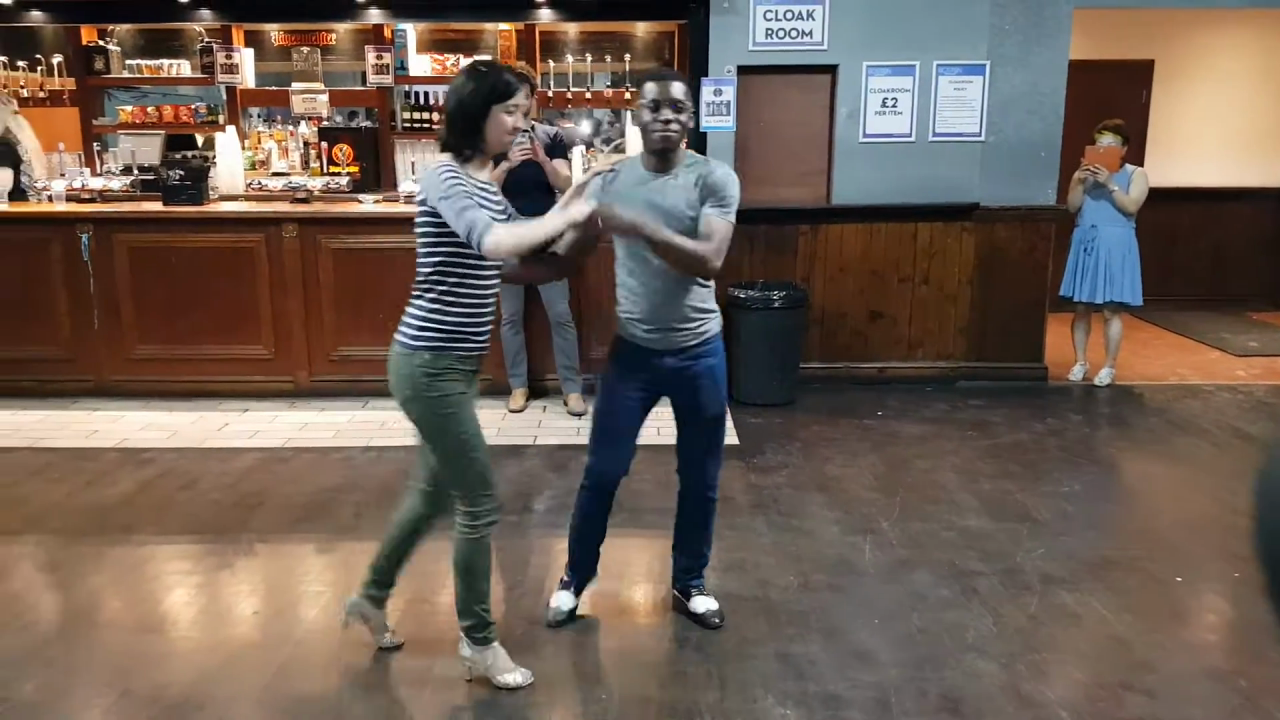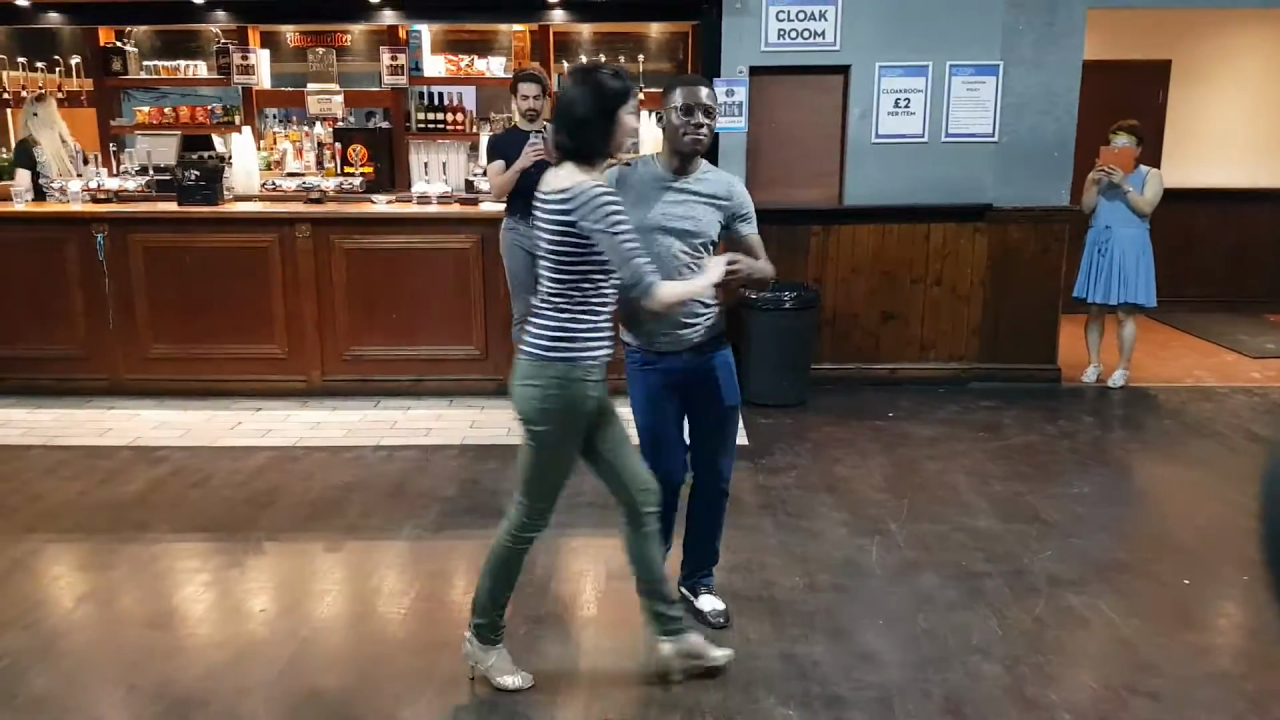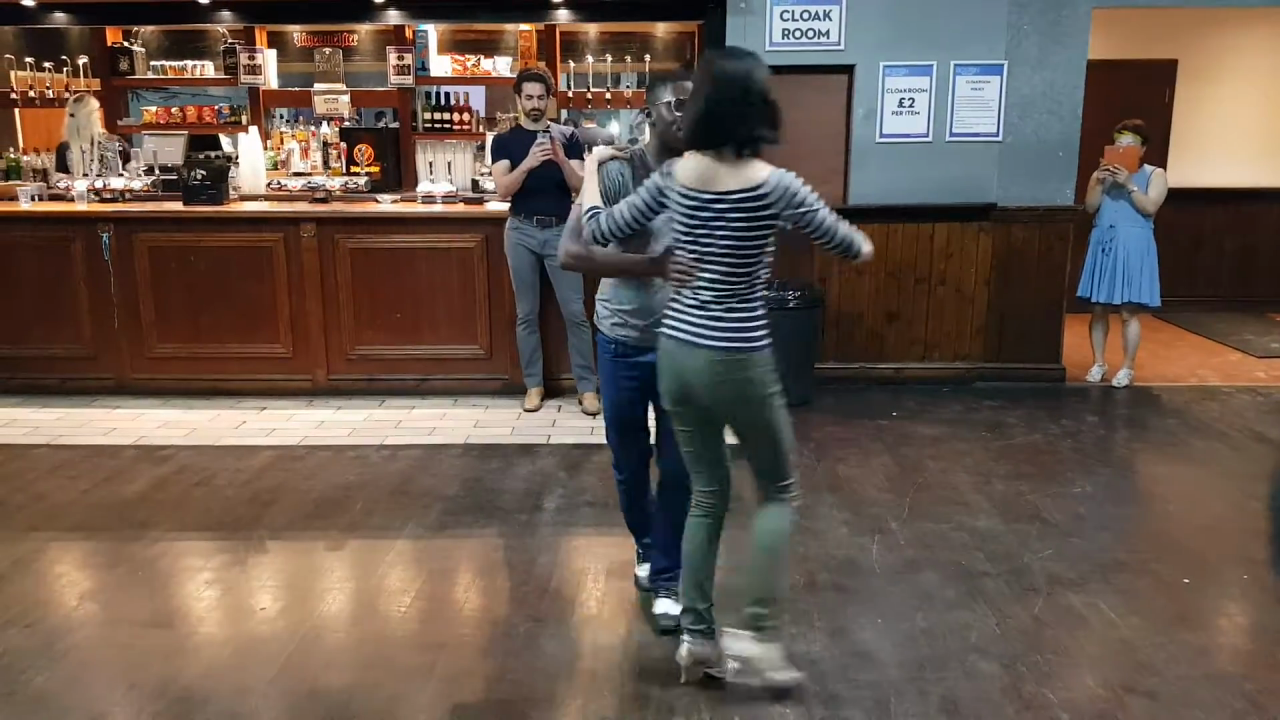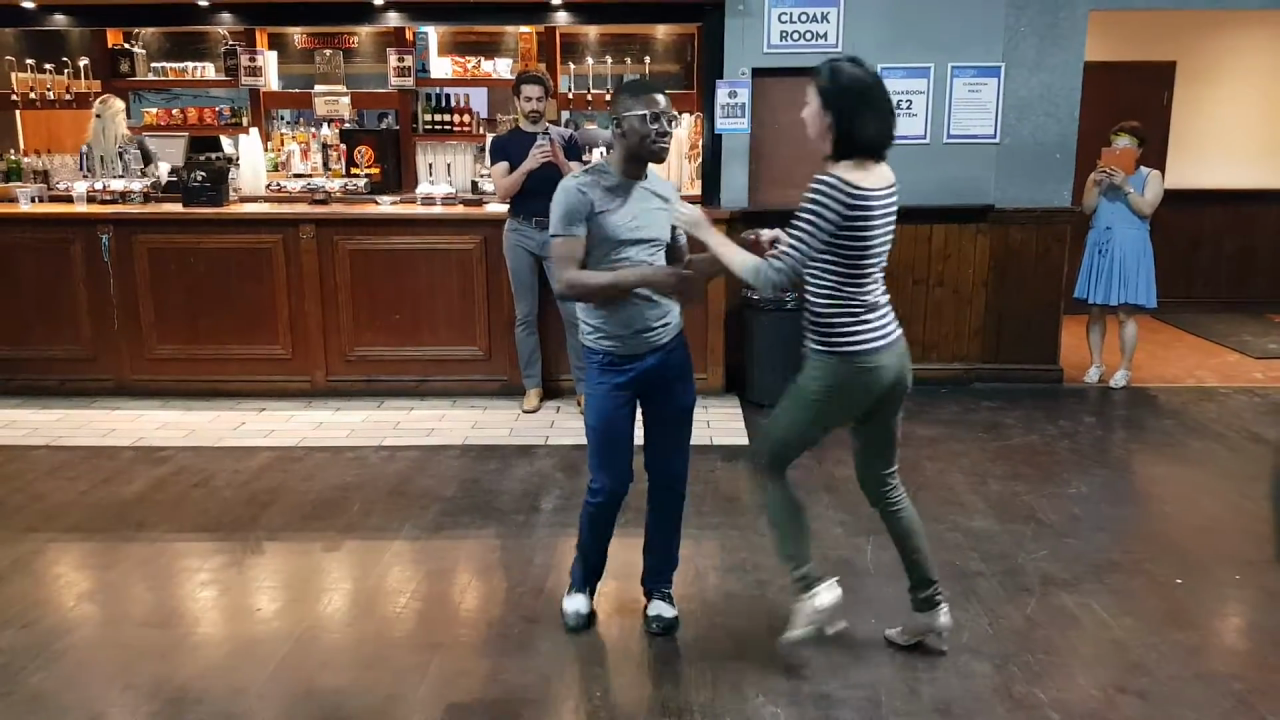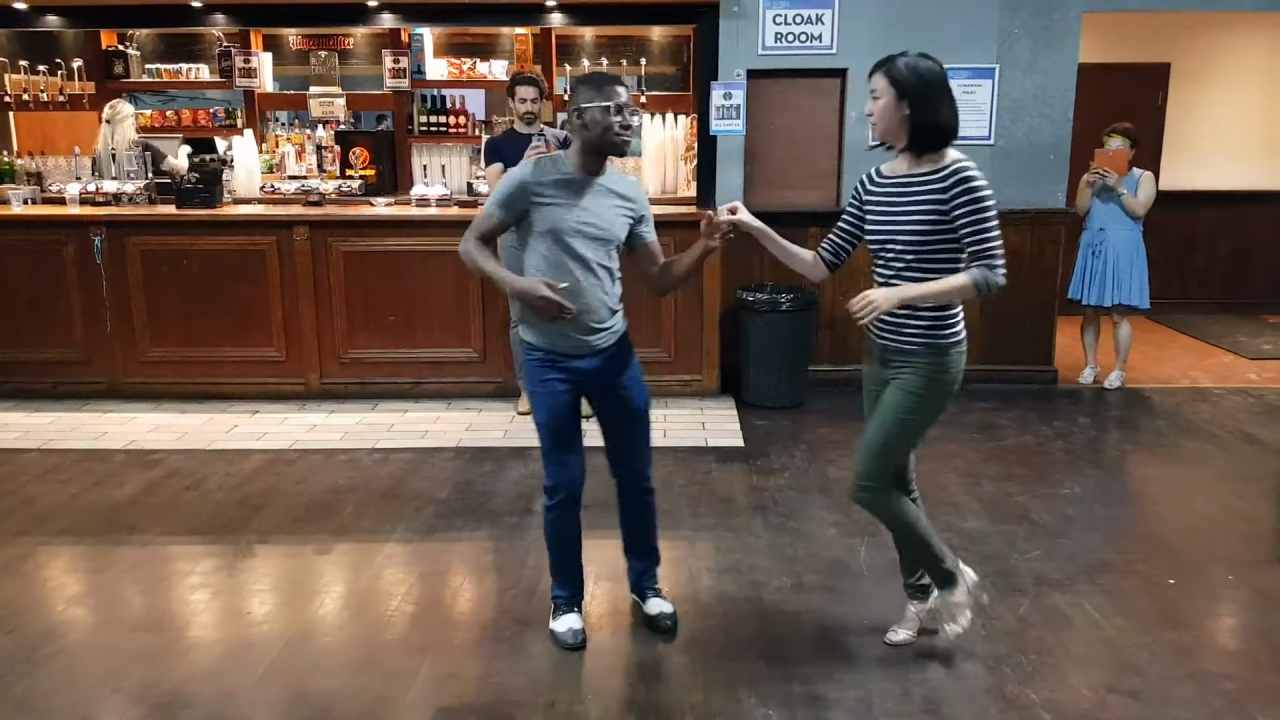
dt=0.3s
person 1, frame 1
left shoulder: (484, 185)
right shoulder: (446, 179)
left elbow: (526, 260)
right elbow: (490, 243)
left wrist: (569, 219)
right wrist: (565, 216)
left hip: (453, 362)
right hip: (431, 364)
left knee: (436, 493)
right knee: (479, 503)
left ankle: (370, 598)
right ankle: (478, 640)
person 1, frame 2
left shoulder: (560, 182)
right shoulder: (592, 194)
right elbow: (649, 293)
right wrist: (710, 278)
left hip: (575, 374)
right hip: (561, 376)
left knee: (641, 498)
right knee: (532, 515)
left ankle: (674, 636)
right ankle: (484, 639)
person 1, frame 3
left shoulder: (673, 173)
right shoulder: (774, 186)
left elbow: (599, 233)
right elbow: (857, 251)
left wrist: (591, 169)
right wrist: (829, 231)
left hip: (676, 352)
right hip: (736, 362)
left knee: (707, 495)
right knee: (778, 495)
left ankle: (698, 636)
right ankle: (755, 635)
person 1, frame 4
left shoulder: (831, 188)
right shoulder: (879, 178)
left elbow: (777, 281)
left wrist: (705, 231)
right wrist: (791, 244)
left hip: (842, 364)
right hip: (884, 355)
left knee: (769, 461)
right knee: (883, 482)
left ankle: (812, 589)
right ankle: (931, 611)
person 1, frame 5
left shoulder: (959, 176)
right shoulder: (875, 181)
left elbow: (990, 274)
right elbow: (823, 267)
left wrist: (901, 295)
right wrist: (758, 230)
left hip: (929, 358)
right hip: (884, 353)
left knee: (871, 484)
right knee: (892, 480)
left ankle: (951, 576)
right ankle: (923, 595)
person 2, frame 1
left shoulder: (715, 178)
right shoulder: (611, 181)
left elbow: (708, 262)
left wrist: (637, 226)
left hip: (698, 352)
right hip: (634, 352)
left knee: (699, 479)
right knee: (603, 471)
left ankle: (690, 583)
right ankle: (575, 578)
person 2, frame 2
left shoulder: (726, 189)
right shoulder: (625, 181)
left elbow: (761, 266)
left wrist: (738, 268)
left hip: (710, 349)
right hip: (651, 354)
left knee: (715, 474)
right knee: (666, 471)
left ankle: (698, 580)
person 2, frame 3
right shoulder: (614, 172)
right elbow: (571, 251)
right wrist: (654, 266)
right hip: (621, 344)
left knee: (677, 466)
right knee: (628, 465)
left ankle: (668, 580)
right ankle: (647, 548)
person 2, frame 4
left shoulder: (666, 194)
right shoulder: (579, 190)
right elbow: (566, 280)
left wrist: (727, 259)
right wrist: (639, 278)
left hip: (669, 353)
right hip: (609, 360)
left knee: (670, 477)
right knee: (608, 482)
left ankle: (658, 587)
right ankle: (581, 583)
person 2, frame 5
left shoulder: (630, 194)
right shoulder: (530, 179)
left elbow: (659, 279)
right elbow: (471, 245)
left wrist: (703, 247)
right wrist: (518, 286)
left hip: (614, 353)
right hip: (550, 358)
left knee: (636, 476)
right knee: (564, 484)
left ankle: (646, 584)
right ankle: (566, 599)
person 3, frame 1
left shoulder: (552, 137)
left elbow: (566, 185)
left wrist: (541, 159)
right wrist: (508, 164)
left knee: (560, 313)
right knee: (511, 314)
left ankle: (572, 387)
right ankle: (518, 386)
person 3, frame 2
right shoulder: (499, 142)
right elbow: (497, 190)
left wrist: (550, 162)
right wrist: (521, 163)
right hip: (516, 230)
right knee: (522, 312)
person 3, frame 3
left shoulder: (567, 136)
right shoulder: (504, 141)
left elbow: (580, 187)
right elbow: (502, 189)
left wrist: (561, 161)
right wrist: (527, 164)
left hip: (561, 230)
right hip: (522, 232)
left knee: (575, 312)
right knee: (526, 314)
left ankle: (587, 386)
right ankle: (533, 385)
person 3, frame 4
left shoulder: (566, 138)
right shoulder: (503, 142)
right elbow: (502, 191)
left wrist: (561, 162)
right wrist: (527, 165)
right hip: (520, 232)
left knee: (572, 311)
right knee: (525, 314)
left ankle: (583, 384)
right ankle: (532, 385)
person 3, frame 5
left shoulder: (560, 139)
right shoulder: (497, 143)
right elbow: (496, 192)
right wrist: (523, 165)
right hip: (515, 235)
right knee: (519, 316)
right ankle: (527, 388)
person 4, frame 1
left shoulder: (1136, 174)
right shoulder: (1084, 172)
left elbow: (1131, 207)
right elbow: (1072, 207)
left wrist: (1110, 184)
right wrist: (1081, 183)
left hip: (1115, 245)
right hip: (1085, 243)
left knee: (1111, 311)
right knee: (1081, 308)
left ankle: (1109, 367)
right ankle: (1080, 362)
person 4, frame 2
left shoulder: (1150, 175)
right shoulder: (1098, 173)
left elbow: (1146, 208)
right elbow: (1086, 207)
left wrist: (1125, 185)
right wrist: (1095, 183)
left hip: (1129, 246)
right hip: (1099, 244)
left knee: (1125, 313)
right knee: (1095, 309)
left ankle: (1123, 368)
right ankle: (1094, 363)
person 4, frame 3
left shoulder: (1155, 174)
right shoulder: (1102, 173)
left elbow: (1150, 208)
right elbow: (1090, 207)
left wrist: (1129, 185)
right wrist: (1099, 183)
left hip: (1133, 246)
right hip: (1103, 243)
left knee: (1129, 312)
right knee: (1099, 309)
left ankle: (1127, 368)
right ankle: (1099, 363)
person 4, frame 4
left shoulder: (1151, 176)
right shoulder: (1098, 174)
left elbow: (1146, 209)
right elbow: (1087, 209)
left wrist: (1126, 187)
right wrist: (1096, 185)
left hip: (1130, 247)
right hip: (1099, 244)
left knee: (1126, 313)
right knee: (1096, 310)
left ankle: (1125, 369)
right ankle: (1096, 364)
person 4, frame 5
left shoulder: (1144, 177)
right shoulder: (1091, 176)
left elbow: (1140, 211)
right elbow: (1080, 210)
left wrist: (1119, 187)
right wrist: (1089, 186)
left hip: (1123, 248)
right hip: (1093, 246)
left knee: (1119, 314)
right knee: (1090, 311)
left ankle: (1120, 369)
right ankle: (1091, 365)
